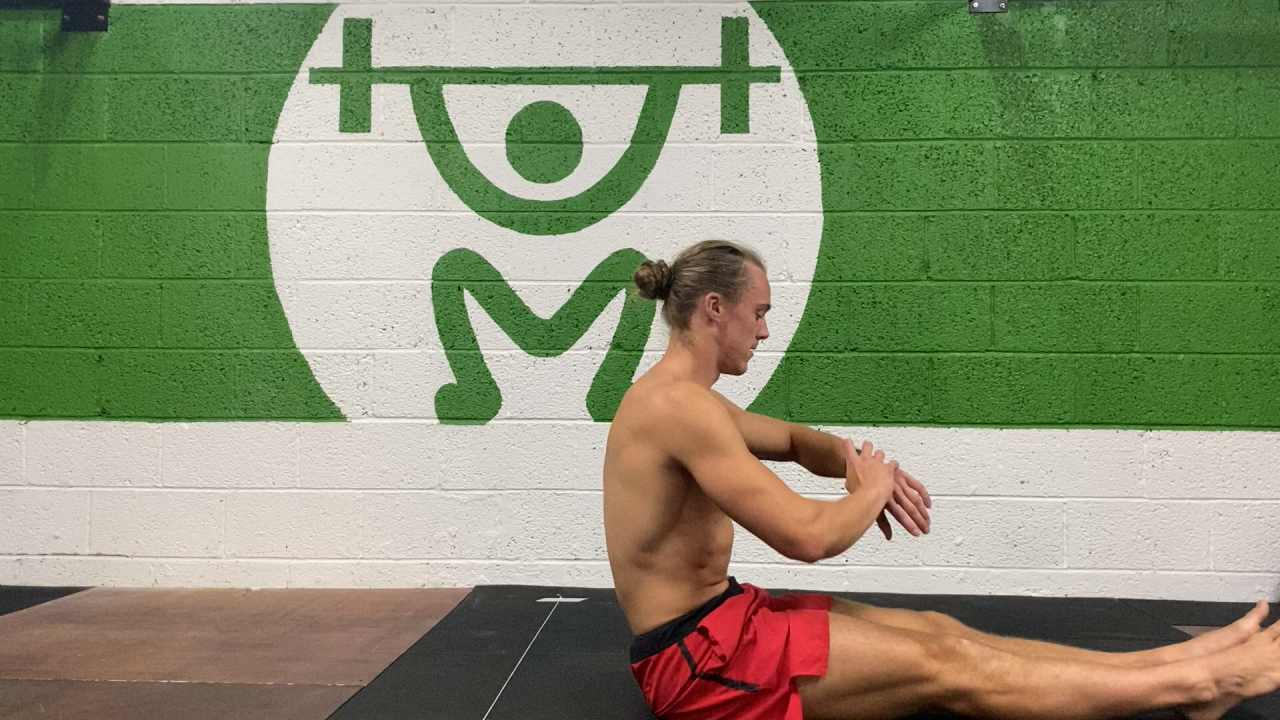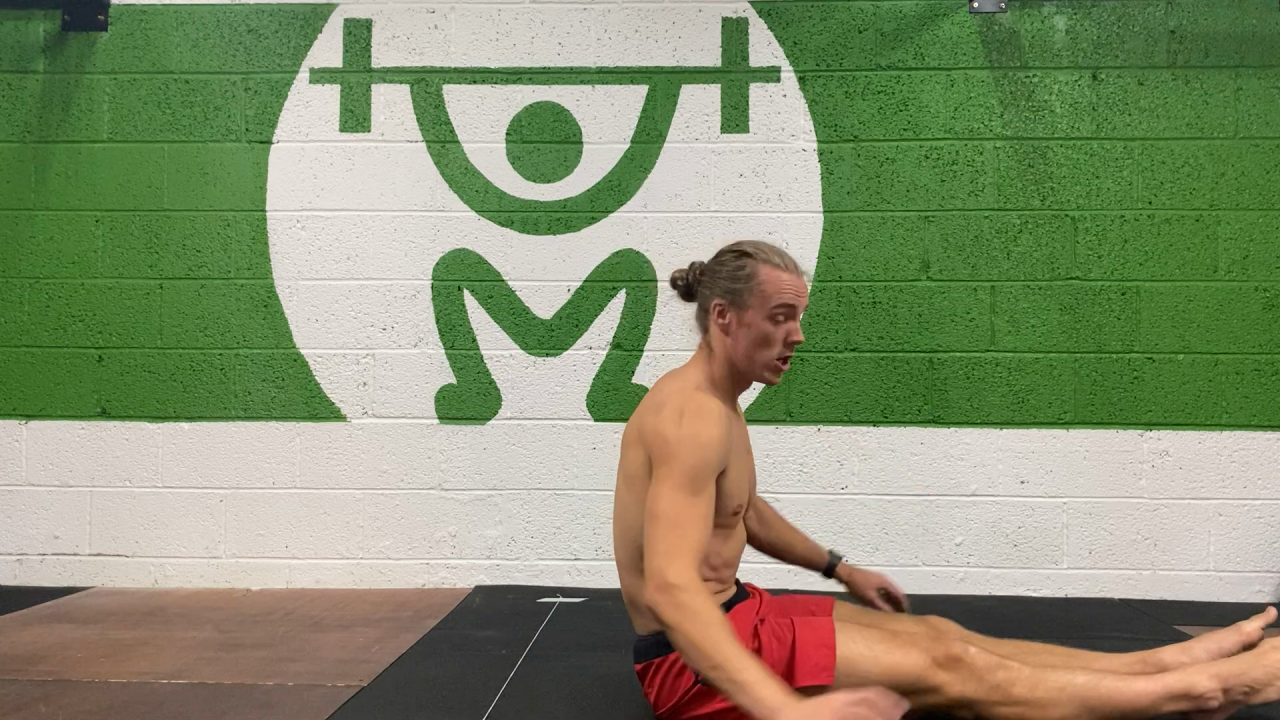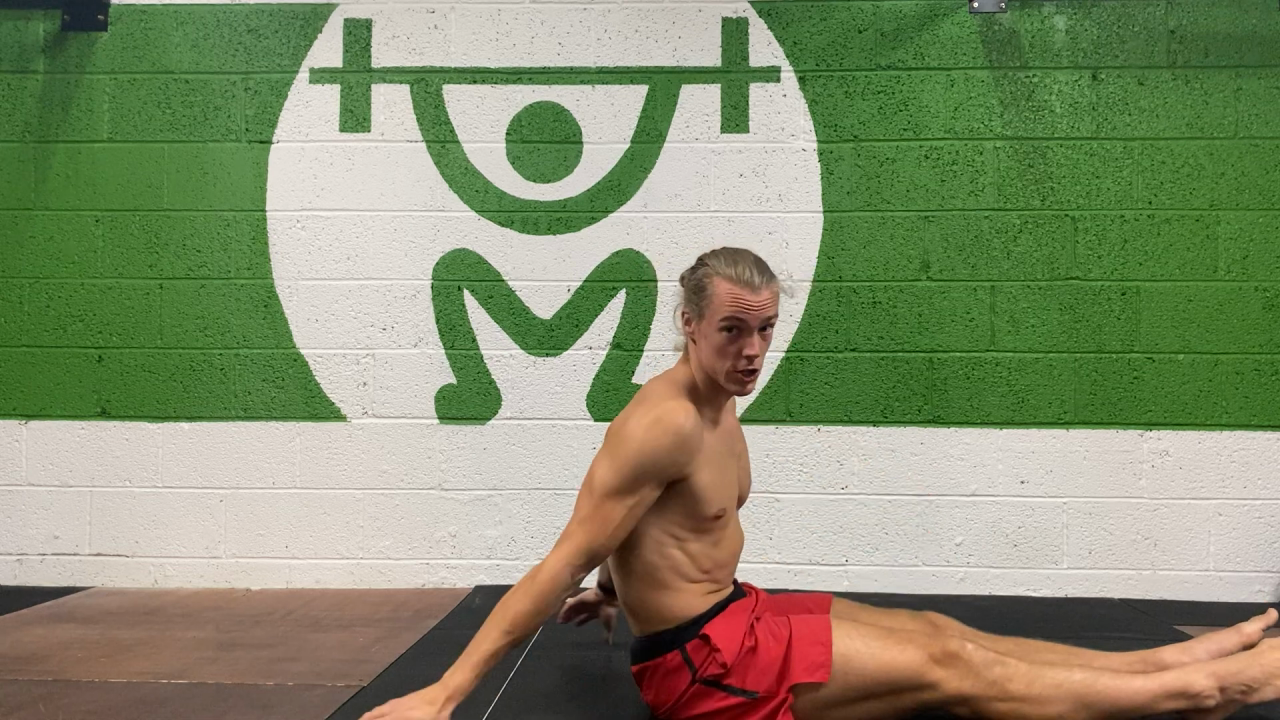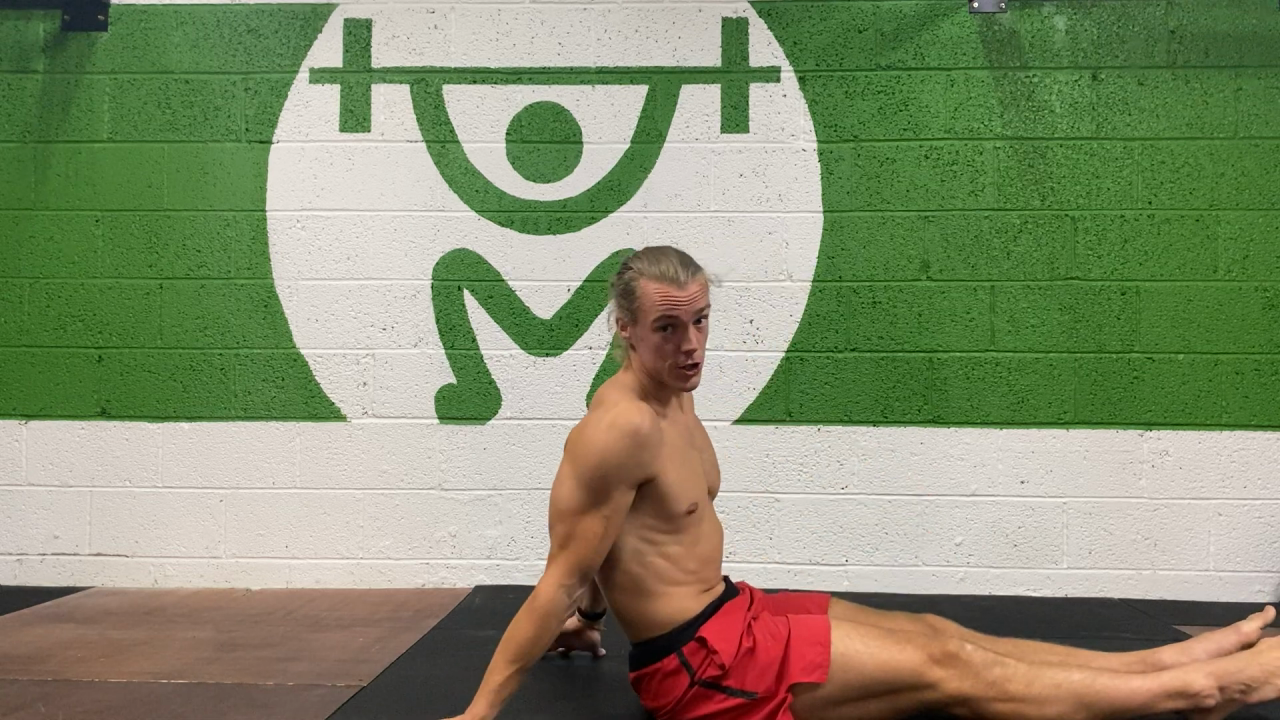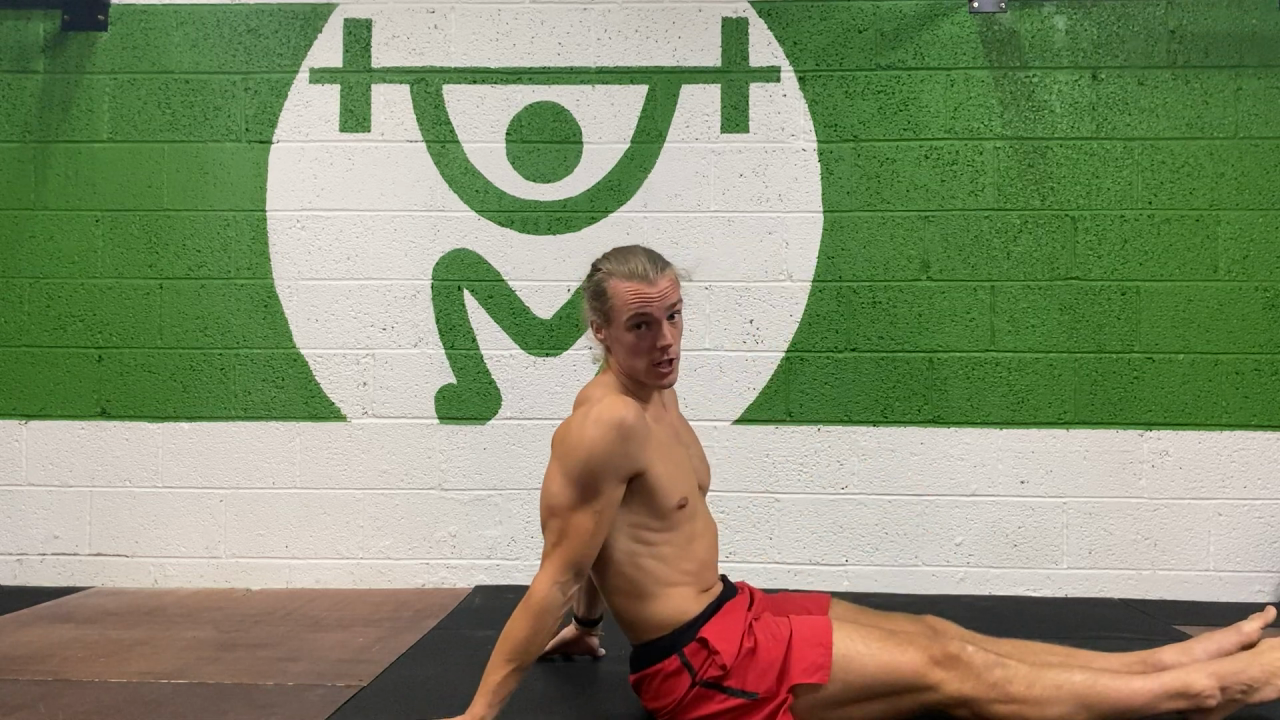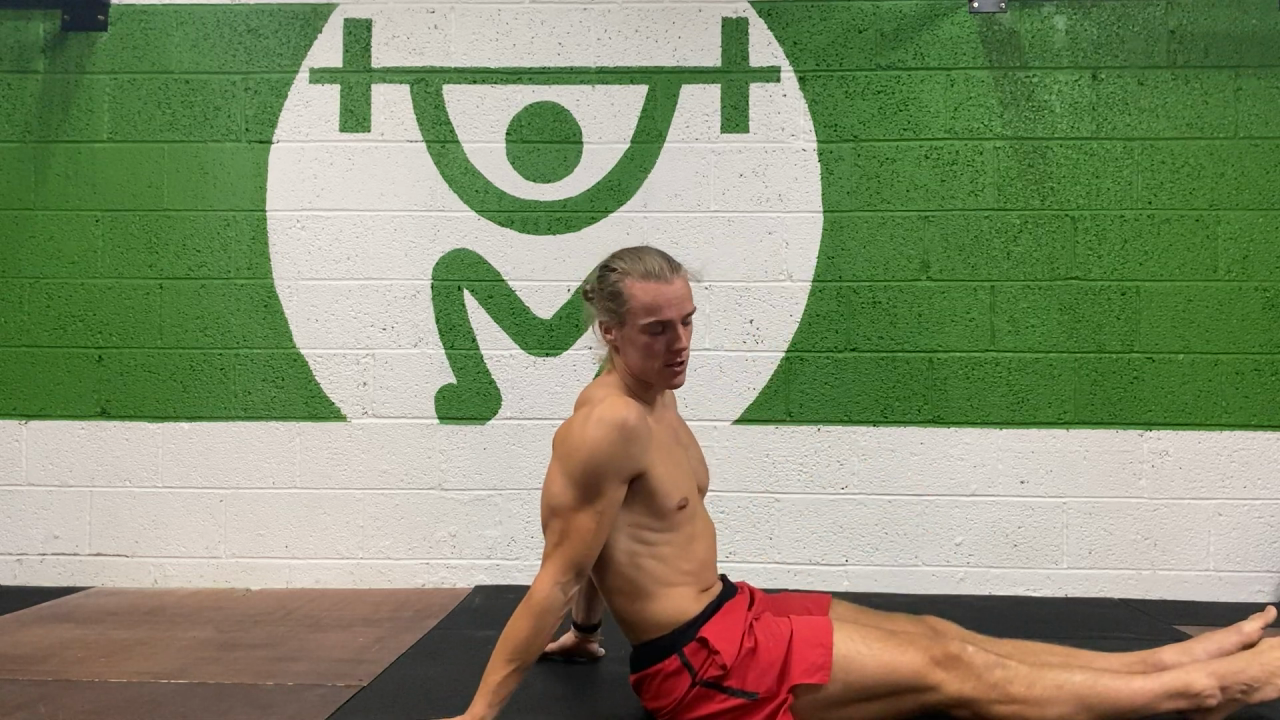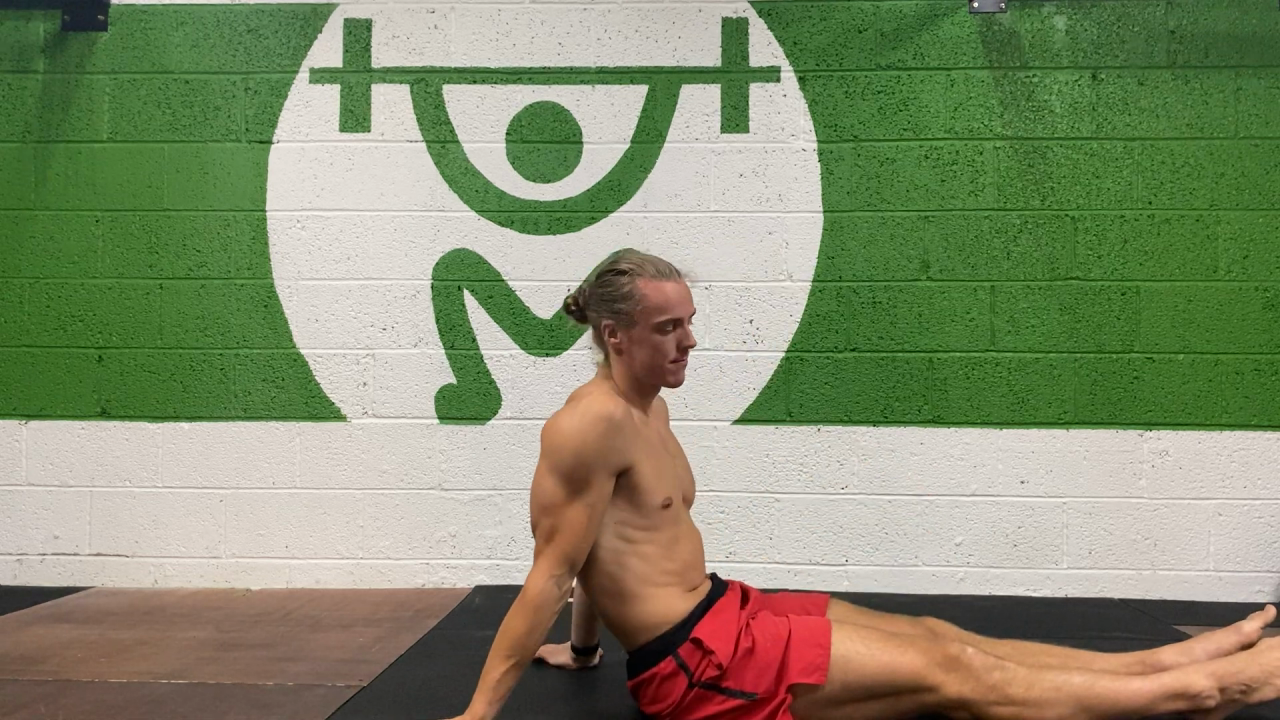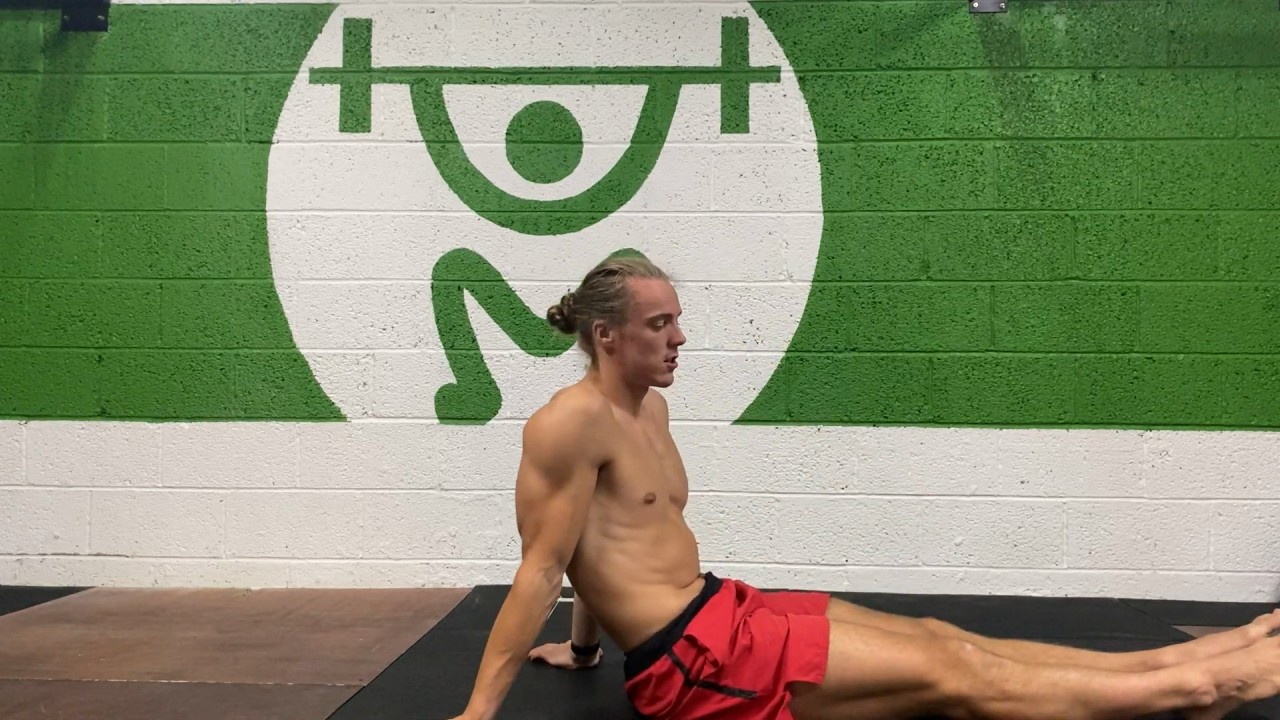
dt=0.4s
person 1, frame 1
left shoulder: (680, 396)
right shoulder: (681, 405)
left elbow: (794, 440)
right elbow: (807, 535)
left wrist: (866, 466)
right wrist: (865, 491)
left hip: (717, 619)
right hip: (699, 656)
left knee: (933, 632)
left ankle: (1169, 663)
person 1, frame 2
left shoulder: (708, 402)
right shoulder: (691, 419)
right elbow: (668, 587)
left wrist: (837, 566)
left hip: (733, 614)
right hip: (692, 658)
left knee: (937, 636)
left ankle: (1171, 662)
person 1, frame 3
left shoulder: (715, 400)
right shoulder: (664, 425)
right elbow: (565, 563)
left wrist: (618, 591)
left hip: (728, 617)
left knee: (935, 631)
person 1, frame 4
left shoulder: (669, 397)
right shoulder: (620, 427)
right elbow: (561, 580)
left wrist: (593, 616)
left hip: (728, 616)
left knee: (935, 634)
person 1, frame 5
left shoulder: (654, 394)
right shoulder: (606, 423)
right elbow: (556, 578)
left wrist: (587, 627)
left hip: (731, 616)
left knee: (937, 636)
person 1, frame 6
left shoulder: (654, 395)
right shoulder: (606, 426)
left elbow: (603, 544)
right elbow: (557, 578)
left wrist: (586, 629)
left hip: (730, 615)
left knee: (937, 636)
person 1, frame 7
left shoulder: (646, 406)
right shoulder: (590, 423)
left elbow: (601, 553)
right elbow: (551, 574)
left wrist: (583, 648)
left hip: (724, 614)
left knee: (936, 637)
person 1, frame 8
left shoulder: (648, 408)
right shoulder: (571, 421)
right elbow: (540, 571)
left wrist: (583, 647)
left hip: (722, 613)
left knee: (935, 638)
